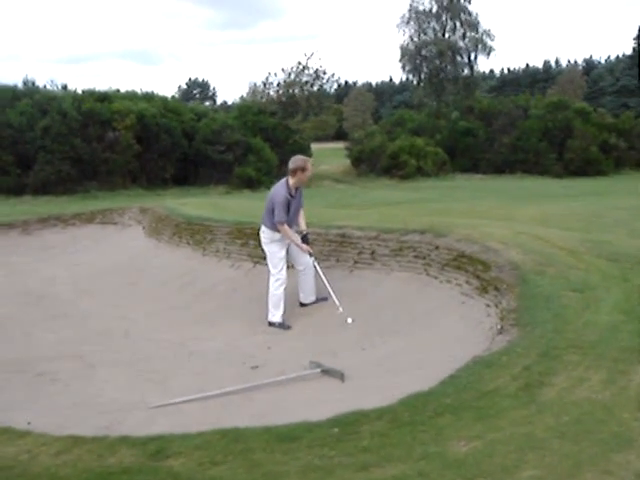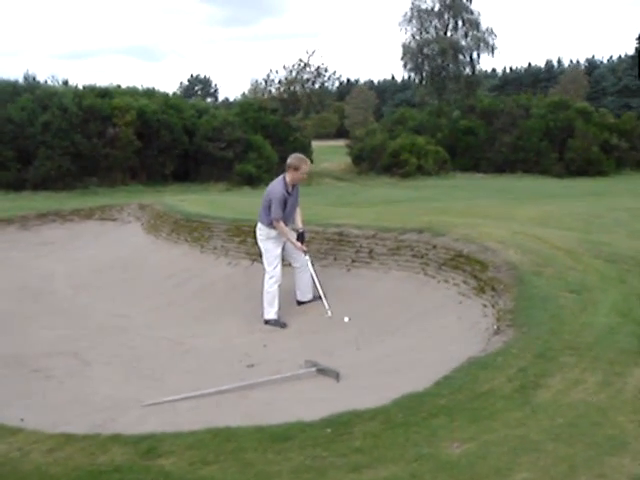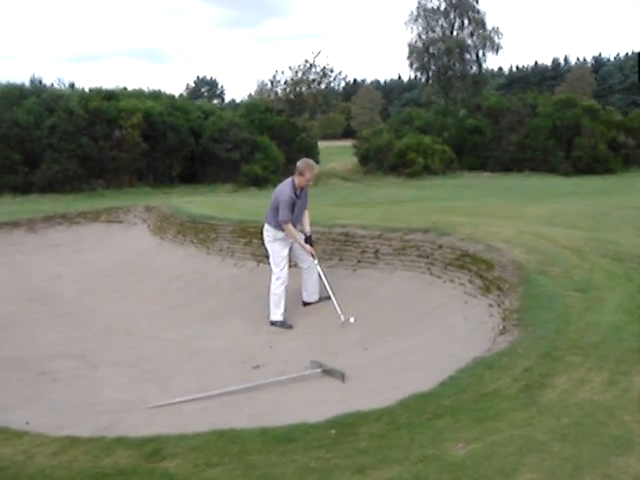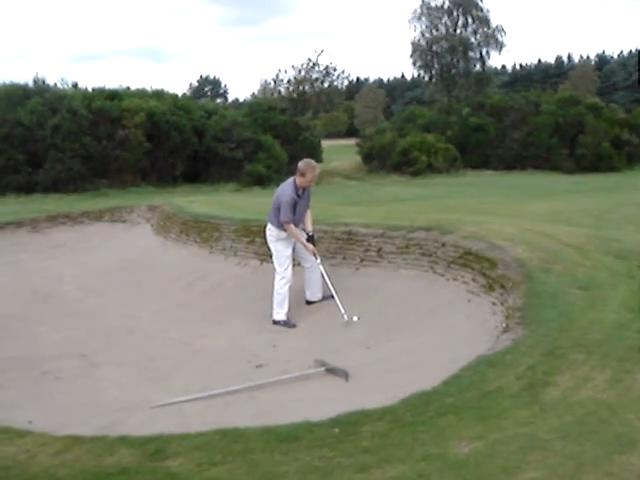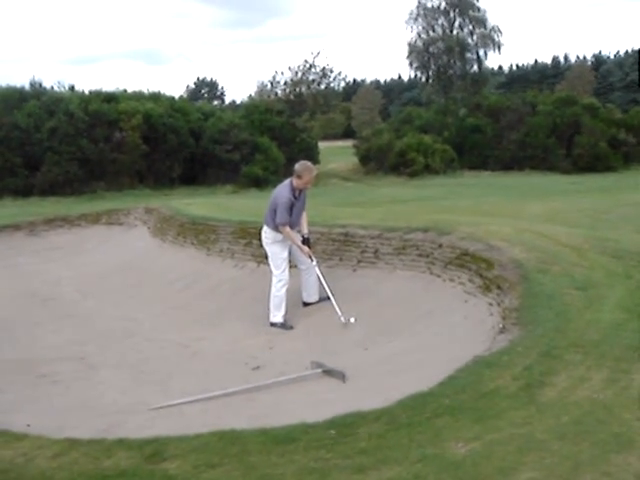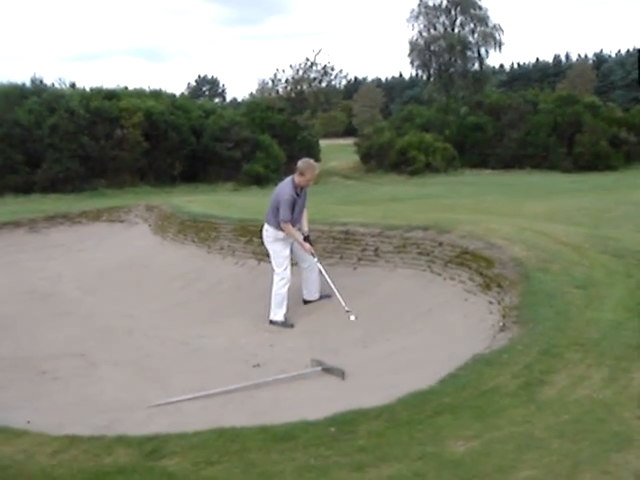
dt=0.5s
person 1, frame 1
left shoulder: (298, 188)
right shoulder: (280, 194)
left elbow: (299, 210)
right elbow: (280, 225)
left wrist: (304, 233)
right wrist: (299, 245)
left hip: (288, 231)
right hip: (273, 235)
left knee: (306, 264)
right knee: (279, 276)
left ankle: (307, 298)
right ankle: (275, 318)
person 1, frame 2
left shoulder: (294, 184)
right shoulder: (277, 191)
left elbow: (296, 207)
right elbow: (276, 222)
left wrist: (300, 230)
right wrist: (293, 242)
left hip: (284, 229)
right hip: (269, 233)
left knee: (302, 262)
right knee: (274, 273)
left ankle: (304, 296)
right ankle: (270, 315)
person 1, frame 3
left shoulder: (303, 187)
right shoulder: (285, 194)
left elbow: (304, 210)
right elbow: (285, 225)
left wrist: (308, 234)
right wrist: (302, 245)
left hip: (292, 230)
right hip: (276, 234)
left knee: (309, 262)
right knee: (281, 275)
left ankle: (310, 297)
right ankle: (276, 317)
person 1, frame 4
left shoulder: (305, 187)
right shoulder: (287, 195)
left elbow: (306, 209)
right elbow: (287, 225)
left wrist: (310, 233)
right wrist: (305, 244)
left hip: (295, 229)
right hip: (279, 234)
left knee: (312, 262)
right knee: (284, 275)
left ankle: (313, 296)
right ankle: (279, 316)
person 1, frame 5
left shoulder: (301, 189)
right shoulder: (284, 196)
left elbow: (302, 211)
right elbow: (282, 227)
left wrist: (305, 236)
right wrist: (300, 246)
left hip: (290, 232)
right hip: (274, 236)
left knee: (308, 264)
right knee: (281, 277)
left ankle: (310, 297)
right ankle: (276, 318)
person 1, frame 6
left shoulder: (302, 186)
right shoulder: (286, 193)
left elbow: (303, 209)
right elbow: (284, 225)
left wrist: (305, 233)
right wrist: (302, 243)
left hip: (292, 230)
right hip: (276, 234)
left knee: (310, 262)
right knee: (283, 275)
left ankle: (311, 295)
right ankle: (277, 316)
